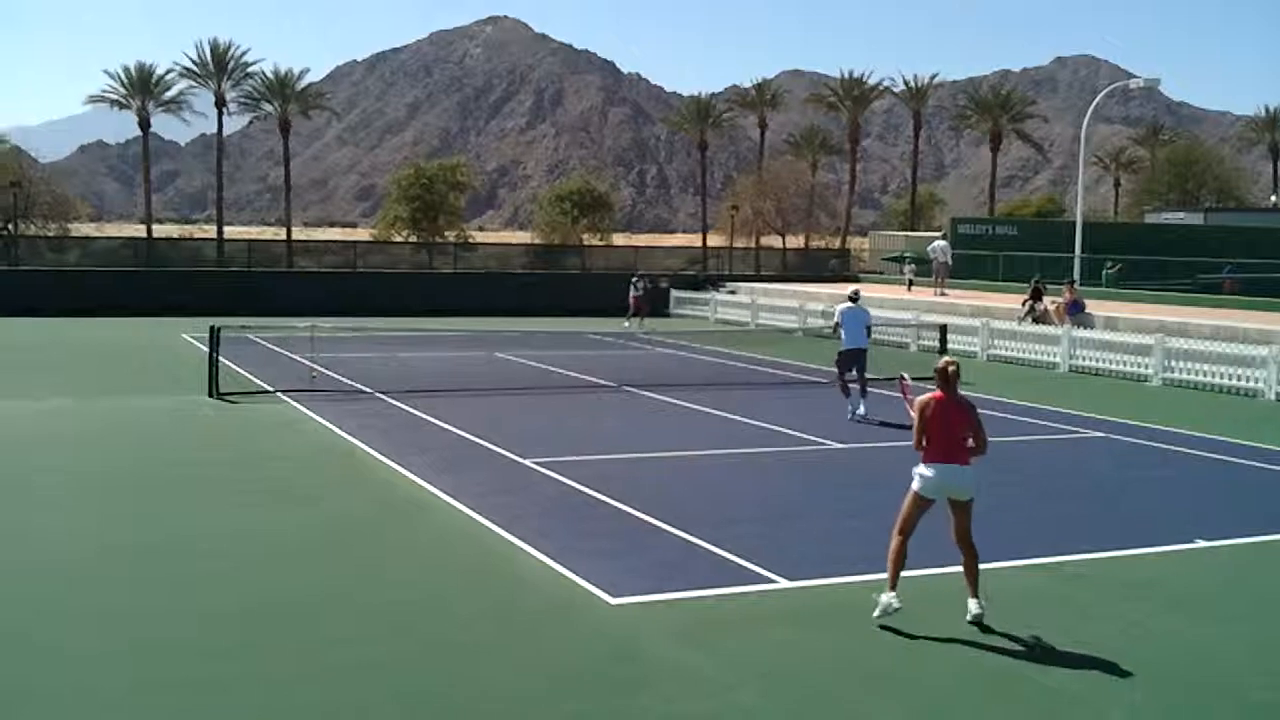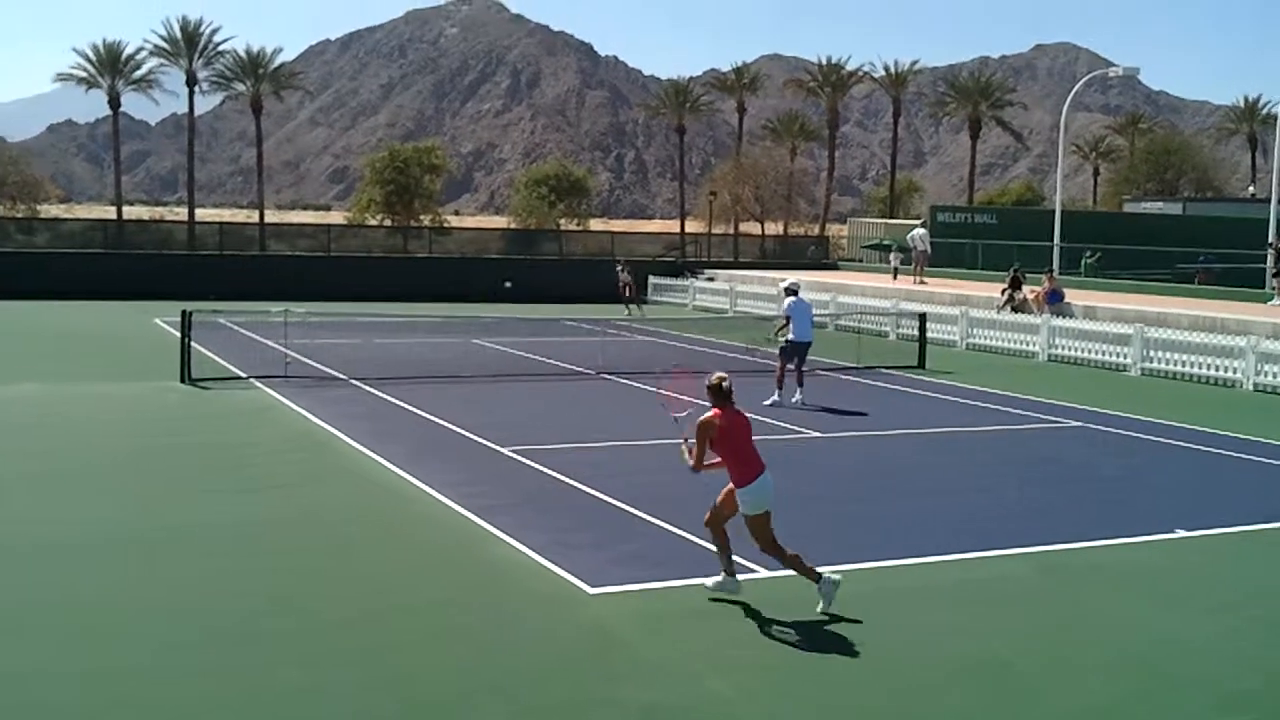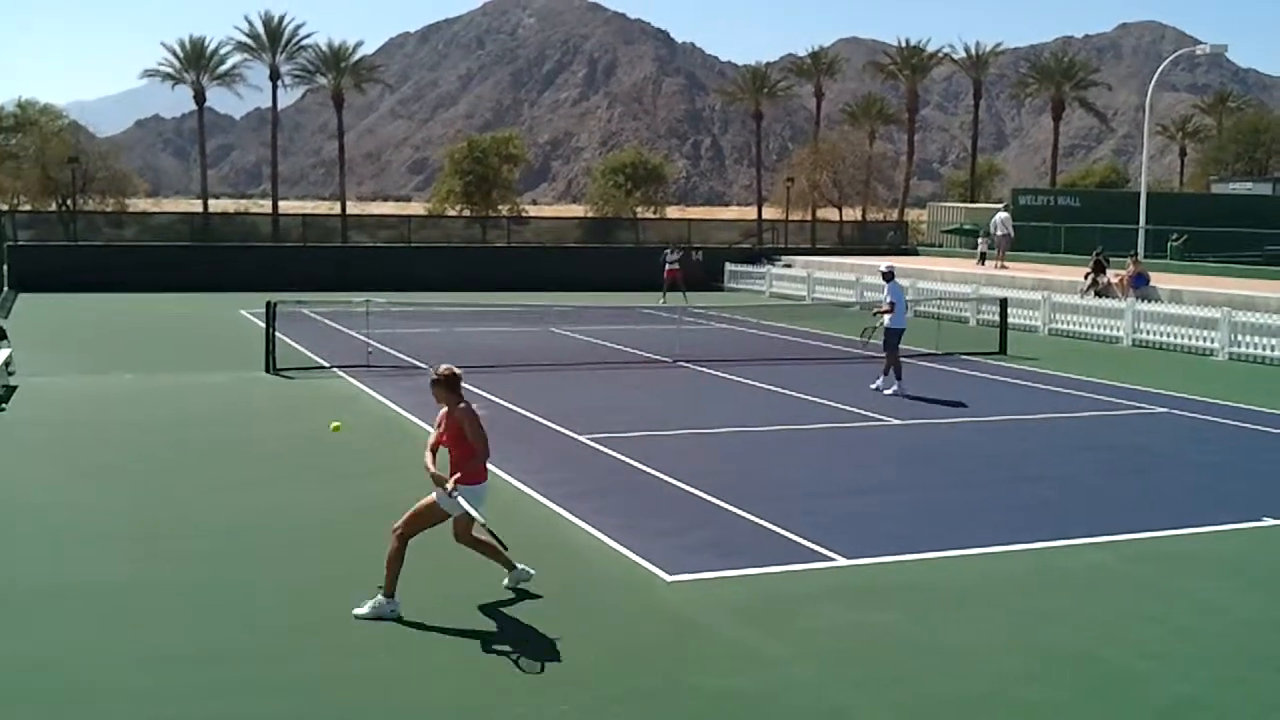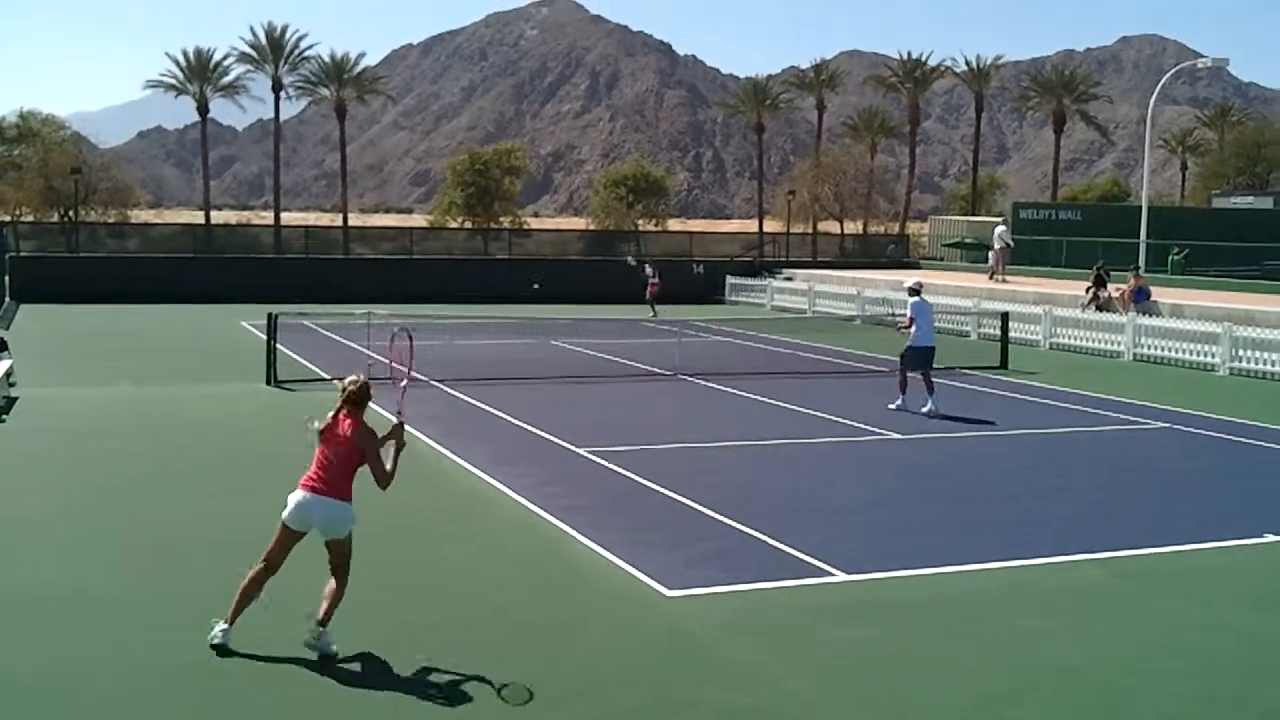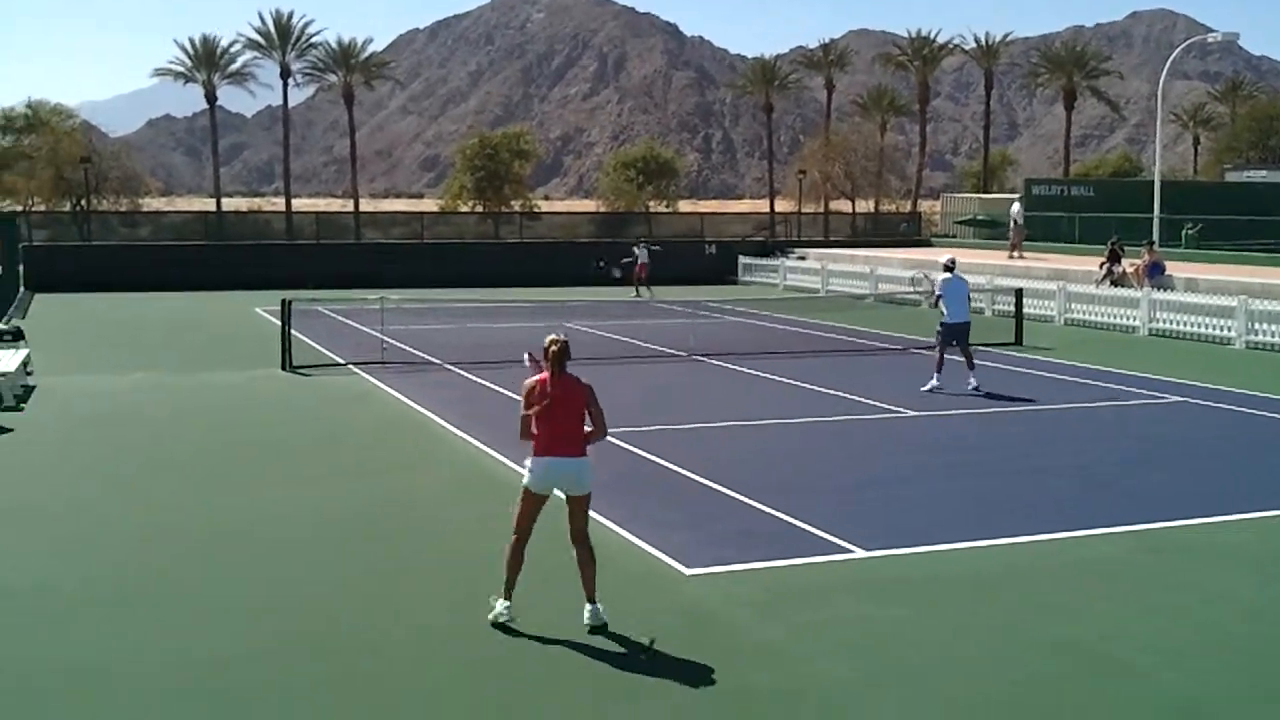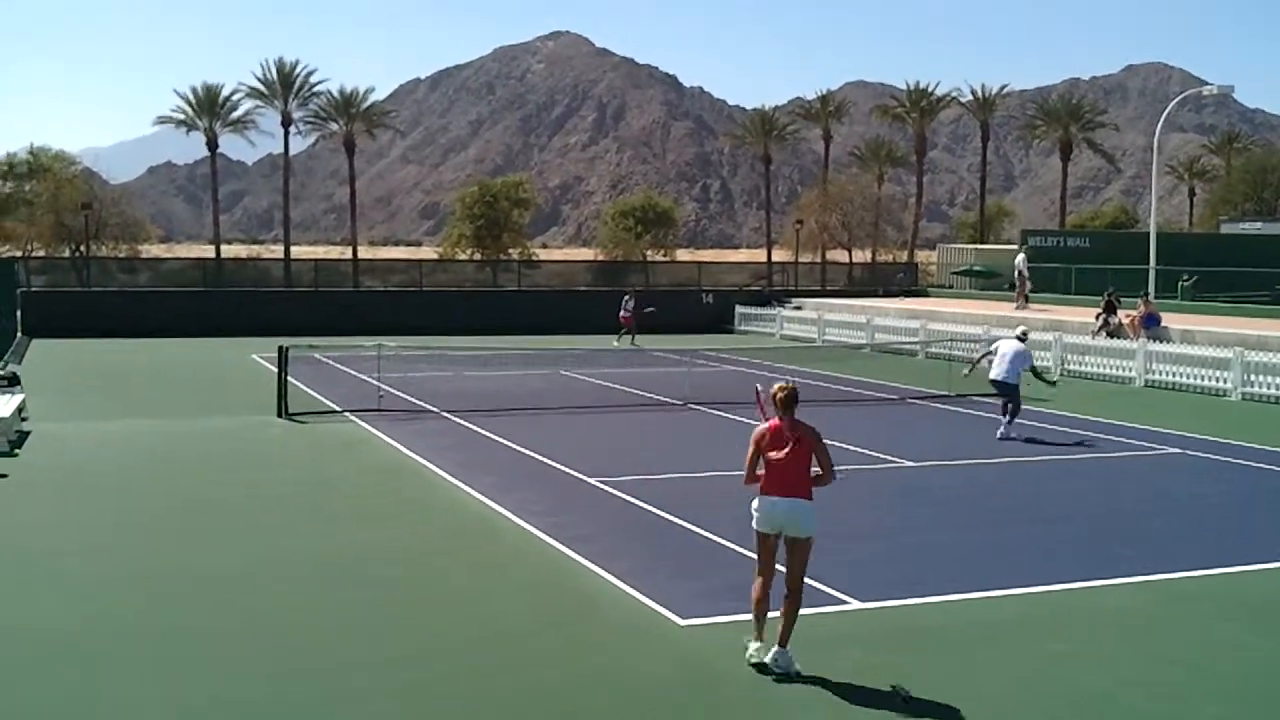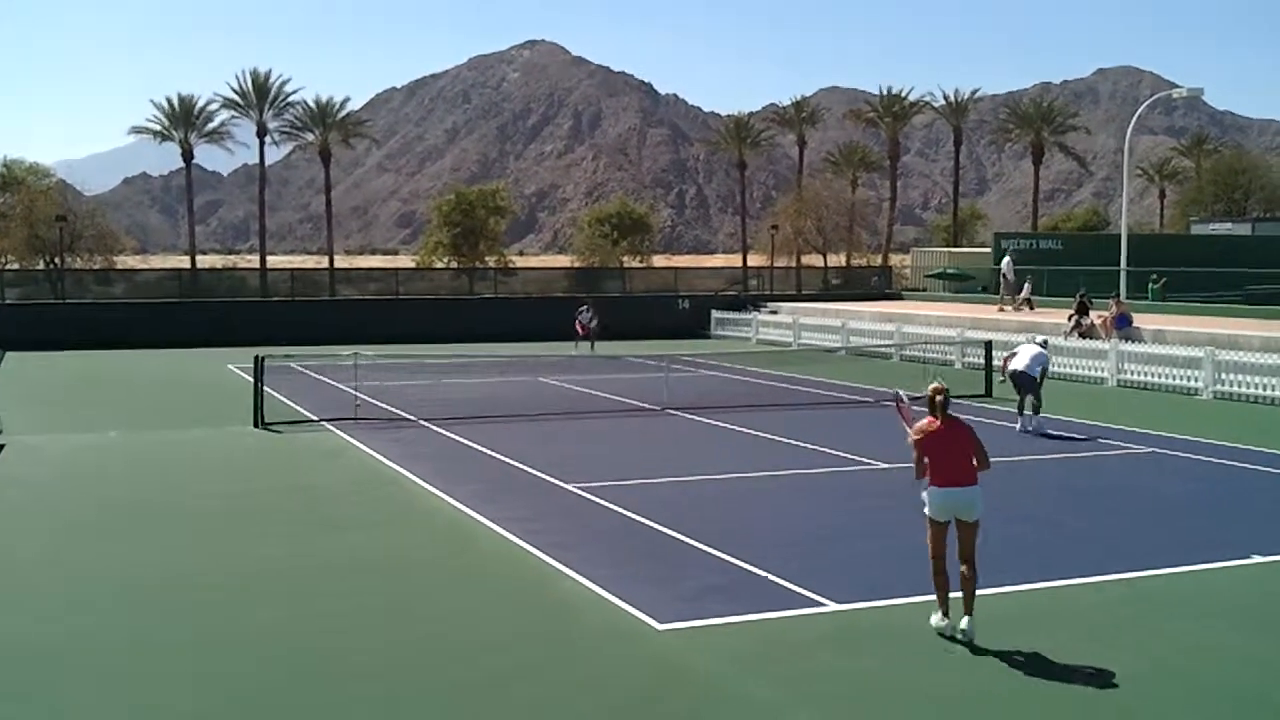
dt=0.7s
person 1, frame 1
left shoulder: (923, 402)
right shoulder: (967, 406)
left elbow: (918, 444)
right elbow: (981, 447)
left hip: (933, 473)
right hip: (962, 475)
left knee: (901, 533)
right knee: (964, 541)
left ankle: (890, 595)
right ankle: (975, 601)
person 1, frame 2
left shoulder: (706, 422)
right shoulder: (740, 416)
left elbow: (695, 466)
left wrist: (686, 450)
right wrist: (708, 463)
left hip: (750, 490)
right hip: (759, 480)
left knee: (769, 546)
right knee: (712, 522)
left ankle: (821, 581)
right ankle: (729, 578)
person 1, frame 3
left shoulder: (462, 412)
right shoulder: (445, 414)
left elbow: (483, 454)
right elbow: (430, 451)
left wrist: (458, 478)
right wrist: (434, 472)
left hip: (463, 489)
right hip: (473, 489)
left knee: (400, 532)
right knee: (465, 536)
left ankle: (387, 601)
right ankle: (515, 569)
person 1, frame 4
left shoulder: (329, 420)
right shoulder: (365, 433)
right elbow: (383, 483)
left wrist: (388, 437)
right wrist: (397, 450)
left hip: (303, 500)
right hip: (336, 509)
left knee: (268, 565)
right knee: (340, 572)
left ankle: (225, 627)
right ankle: (320, 629)
person 1, frame 5
left shoulder: (532, 386)
right shoulder: (582, 388)
left elbow: (524, 432)
right elbow: (601, 431)
left hip: (541, 465)
right hip: (575, 466)
left knee: (520, 535)
right knee: (580, 540)
left ankle: (505, 601)
right ankle: (592, 607)
person 1, frame 6
left shoulder: (761, 432)
right shoulder: (810, 433)
left elbow: (748, 478)
right elbow: (828, 475)
right wrist: (803, 482)
left hip: (768, 505)
right hip: (801, 508)
left knee: (764, 578)
right knee: (794, 585)
left ankle: (757, 643)
right ankle: (780, 652)
person 1, frame 7
left shoulder: (921, 429)
right shoulder: (964, 426)
left elbow: (919, 473)
right elbow: (984, 463)
left hip: (940, 494)
right hip: (969, 492)
left knee: (938, 558)
right knee: (967, 559)
left ankle: (944, 617)
right ankle: (967, 619)
